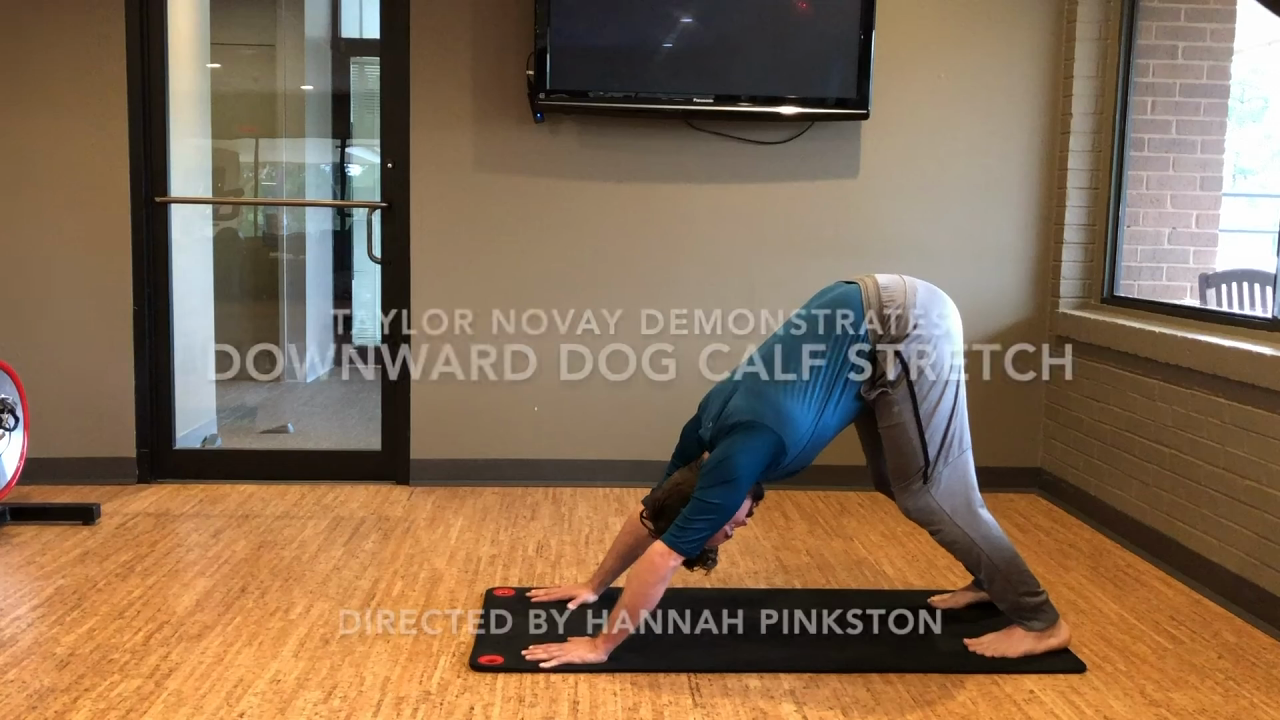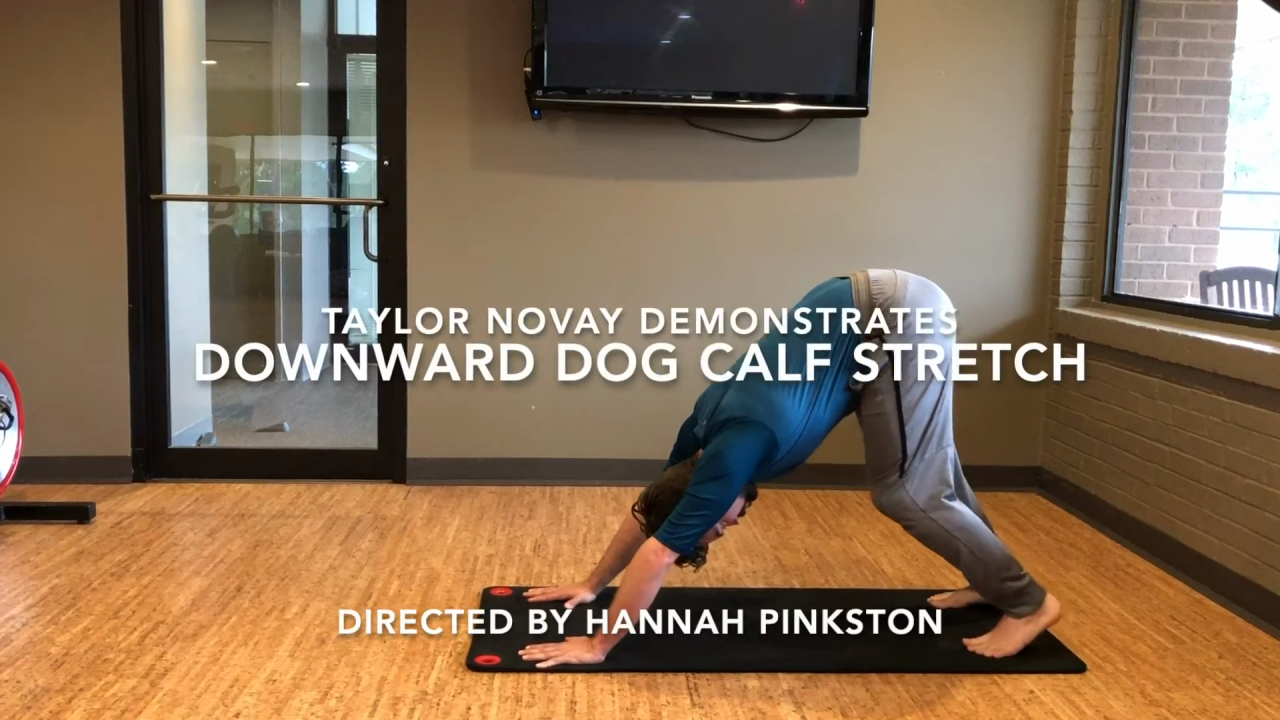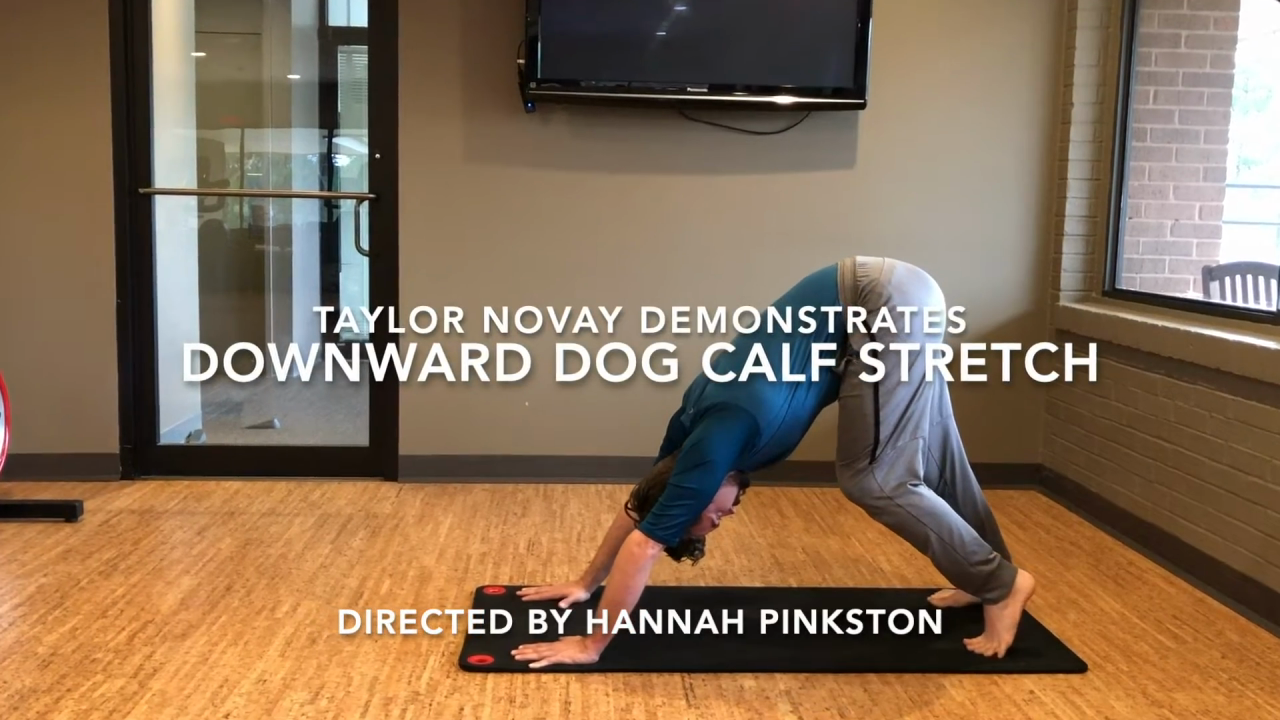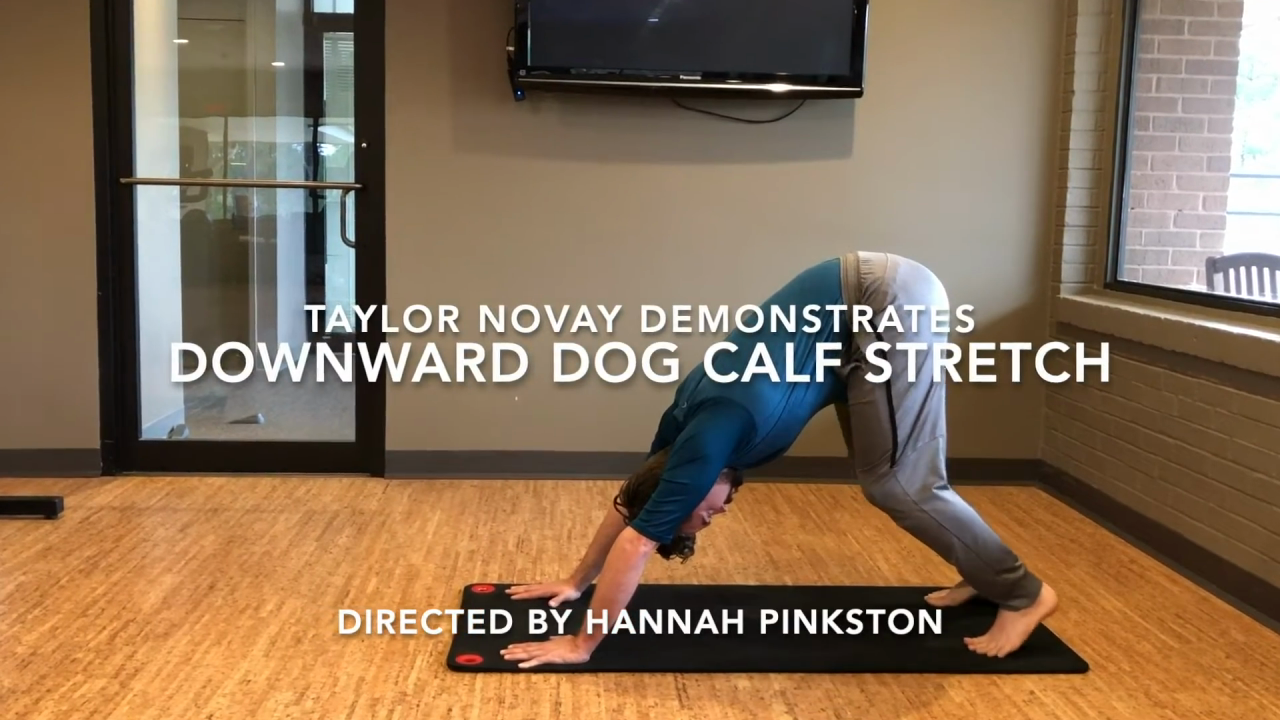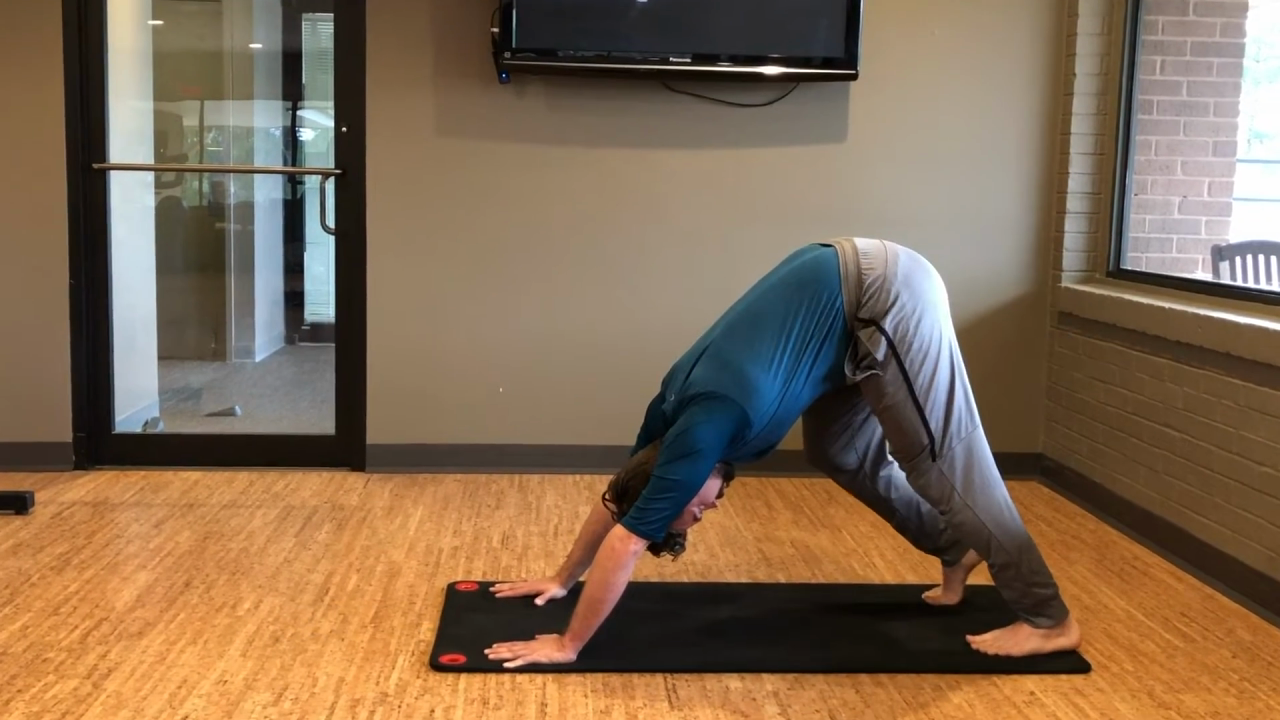
dt=1s
person 1, frame 1
left shoulder: (738, 458)
right shoulder: (706, 430)
left elbow: (663, 556)
right elbow: (652, 511)
left wrist: (601, 646)
right wrist: (595, 585)
left hip: (907, 325)
right hip: (877, 315)
left knee: (928, 494)
right knee: (894, 480)
left ankle: (1039, 620)
right ankle: (990, 580)
person 1, frame 2
left shoulder: (732, 455)
right shoulder: (704, 430)
left elbow: (657, 553)
right elbow: (648, 511)
left wrist: (597, 646)
right wrist: (592, 585)
left hip: (900, 317)
right hip: (882, 310)
left knee: (905, 492)
right knee: (929, 473)
left ankle: (1027, 603)
right ankle: (990, 581)
person 1, frame 3
left shoulder: (714, 445)
right shoulder: (693, 423)
left elbow: (642, 544)
right elbow: (639, 505)
left wrist: (590, 645)
right wrist: (585, 584)
left hip: (886, 302)
right hip: (885, 298)
left knee: (875, 480)
right knee: (933, 464)
left ankle: (1001, 584)
right ankle: (984, 575)
person 1, frame 4
left shoulder: (709, 440)
right shoulder: (687, 418)
left elbow: (636, 542)
right elbow: (630, 503)
left wrist: (581, 645)
right wrist: (577, 582)
left hip: (890, 300)
right hip: (866, 297)
left knee: (895, 481)
right knee: (883, 468)
left ankle: (1023, 596)
right ankle: (984, 572)
person 1, frame 5
left shoulder: (702, 430)
right shoulder: (674, 407)
left elbow: (626, 541)
right elbow: (618, 496)
left wrist: (568, 645)
right wrist: (562, 579)
left hip: (885, 295)
right hip: (849, 286)
left knee: (941, 464)
right knee: (840, 457)
left ankle: (1048, 618)
right ankle: (957, 550)
